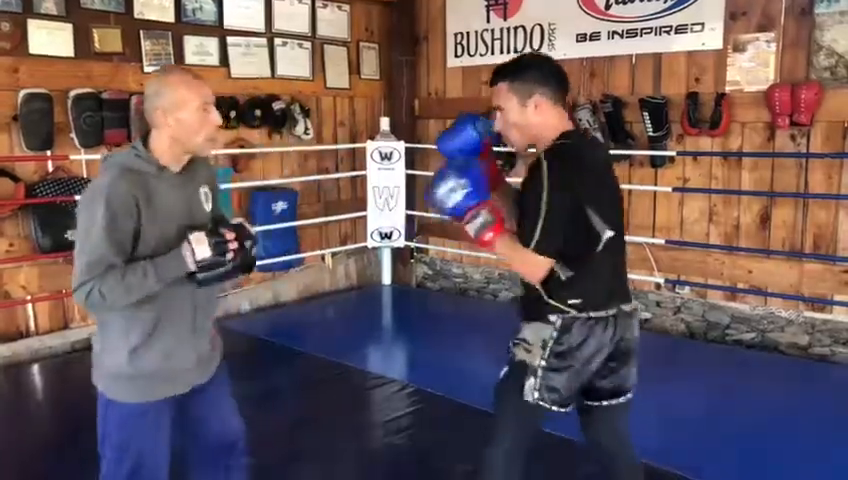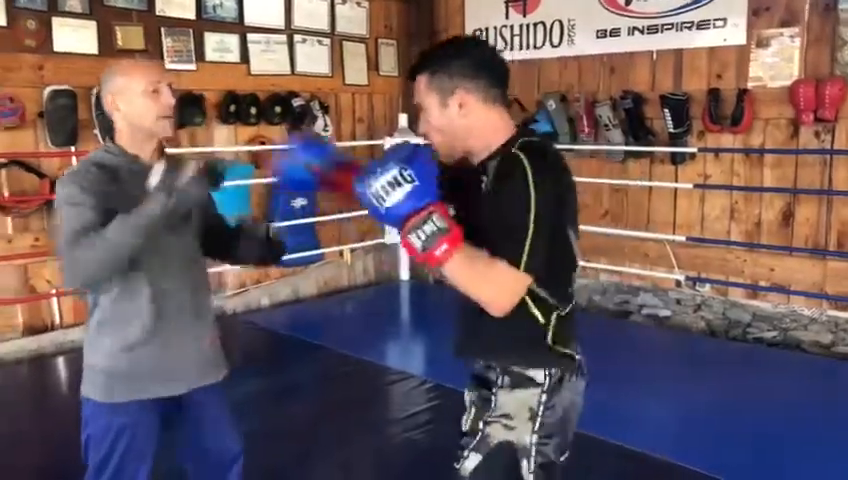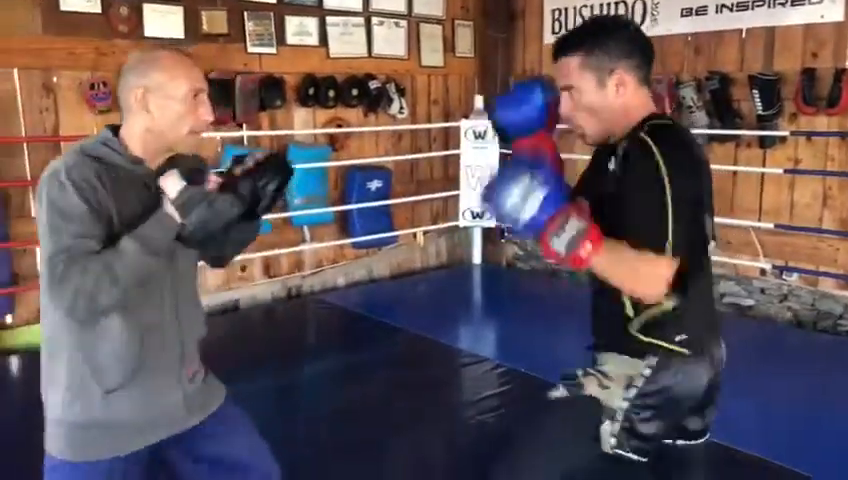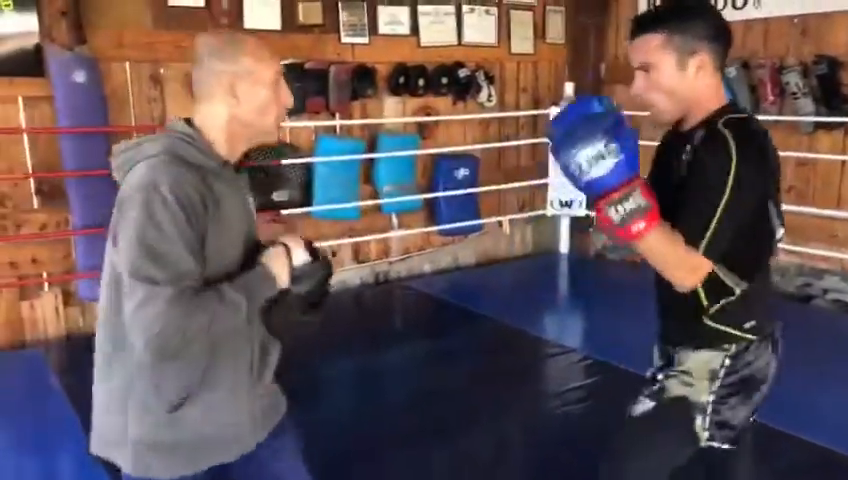
dt=1s
person 1, frame 1
left shoulder: (554, 166)
right shoulder: (588, 152)
left elbow: (534, 265)
left wrist: (477, 215)
right wrist: (481, 175)
left hip: (565, 328)
right hip: (614, 320)
left knee: (506, 444)
right knee: (611, 443)
person 1, frame 2
left shoulder: (528, 171)
right shoulder: (488, 164)
left elbow: (499, 294)
left wrist: (421, 222)
left hip: (527, 382)
right hip: (503, 373)
person 1, frame 3
left shoulder: (657, 154)
right shoulder: (623, 147)
left elbow: (651, 279)
right elbow: (583, 212)
left wrist: (561, 227)
right wrist: (536, 151)
left hip: (647, 362)
right hip: (689, 353)
person 1, frame 4
left shoulder: (732, 147)
right shoulder: (685, 135)
left elbow: (686, 270)
right elbow: (671, 217)
left wrist: (620, 193)
right wrist: (616, 177)
left hip: (718, 353)
right hip: (733, 344)
person 2, frame 1
left shoulder: (201, 172)
right shoulder: (116, 189)
right elbow: (92, 290)
left wrist: (237, 242)
right wrist: (182, 259)
left hip: (198, 354)
right hip: (137, 370)
left knee: (224, 445)
person 2, frame 2
left shoulder: (181, 174)
right shoulder: (85, 182)
left elbow: (214, 238)
right elbow: (79, 270)
left wrist: (252, 244)
right wrist: (158, 202)
left hip: (195, 358)
right hip: (125, 371)
person 2, frame 3
left shoulder: (182, 174)
right shoulder: (72, 179)
left elbow: (217, 252)
right elbow: (76, 296)
right wrist: (170, 218)
left hip: (184, 392)
right hip: (98, 412)
person 2, frame 4
left shoulder: (225, 173)
right shoulder: (160, 183)
right elbow: (162, 331)
left wrist: (286, 263)
right wrist: (267, 277)
left hip: (246, 402)
right hip: (171, 428)
